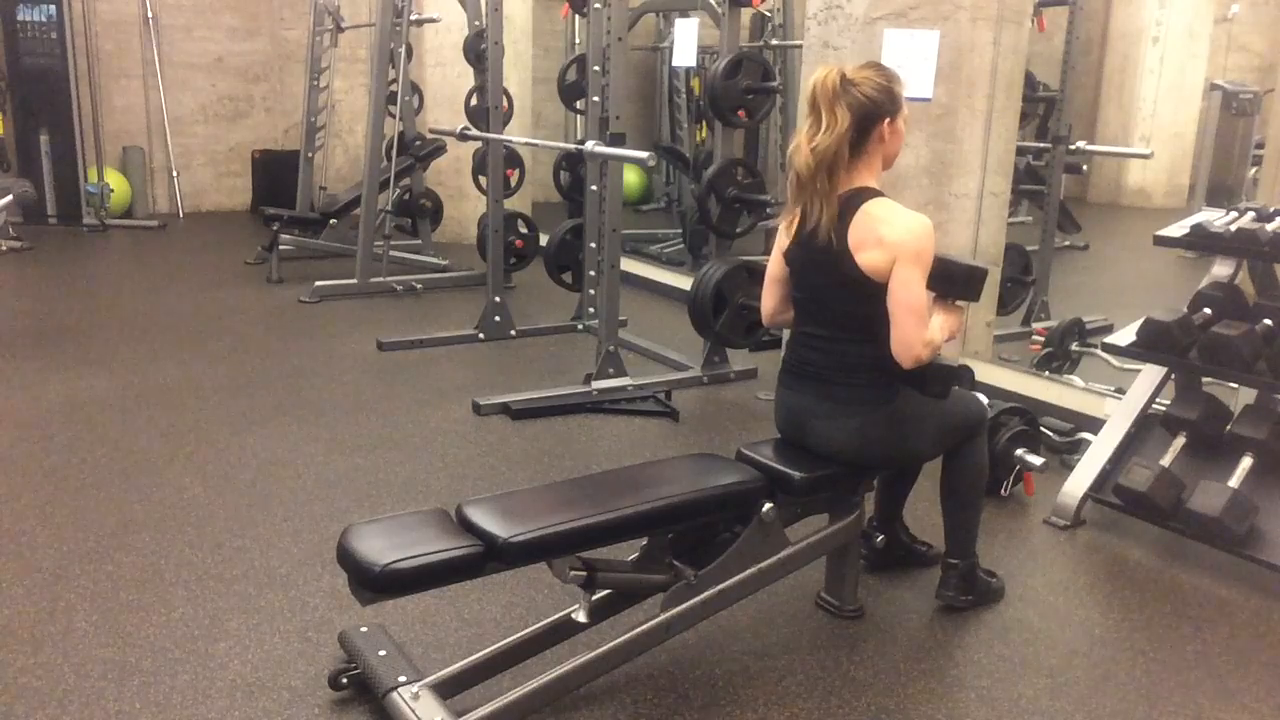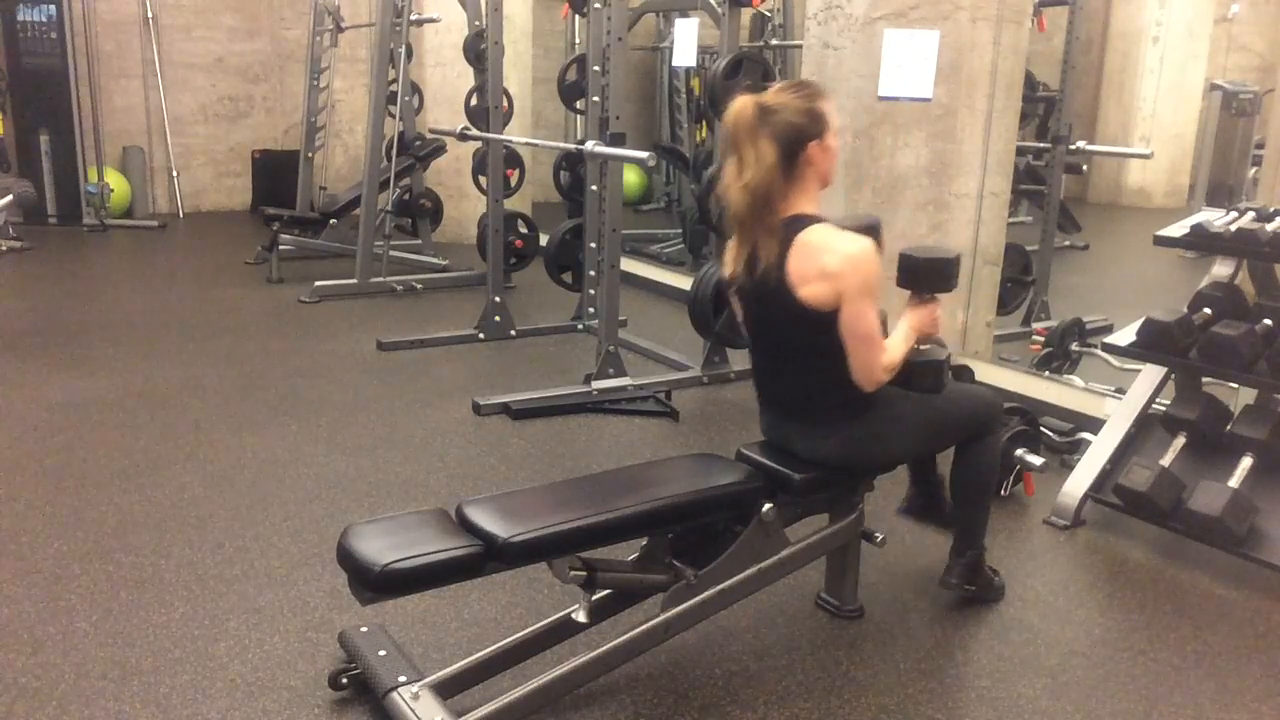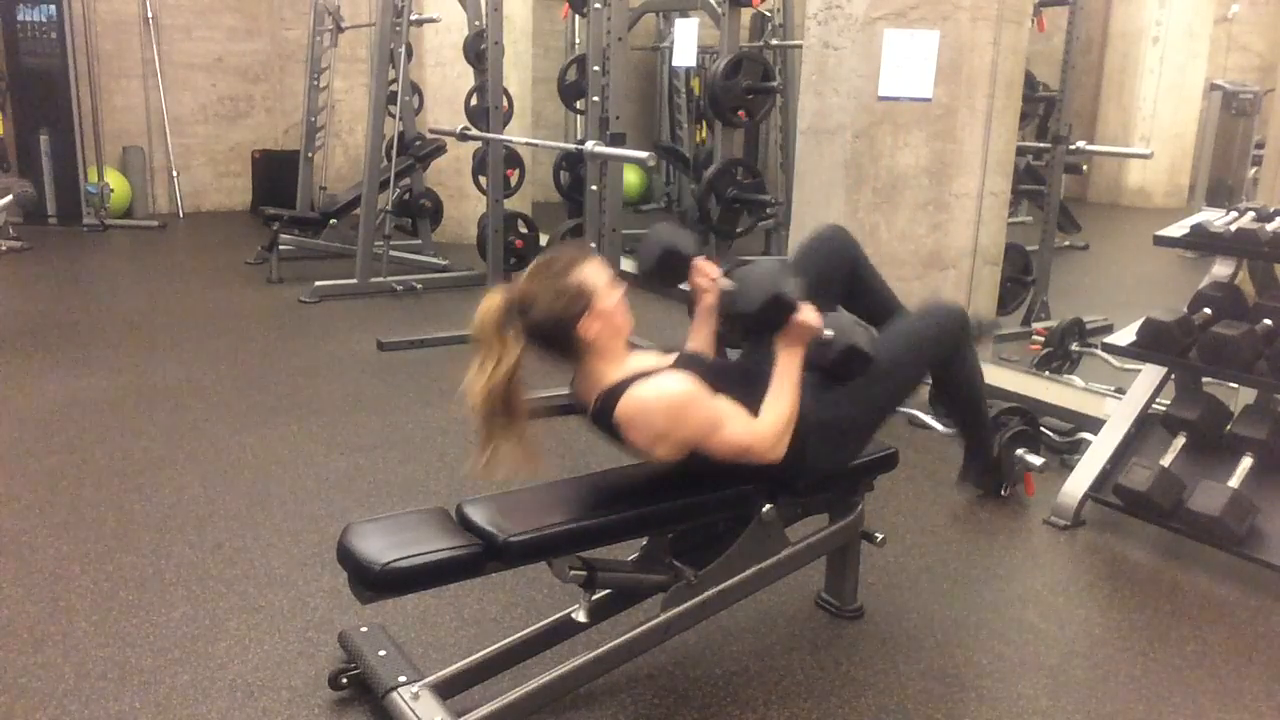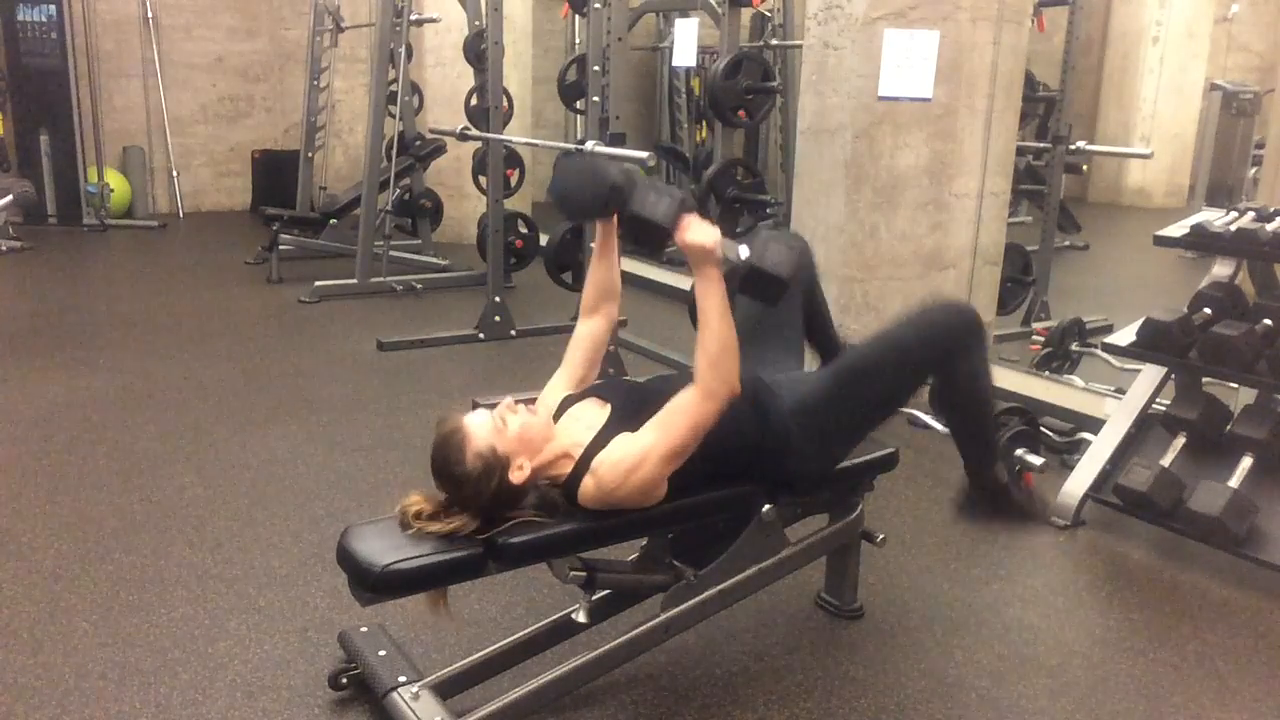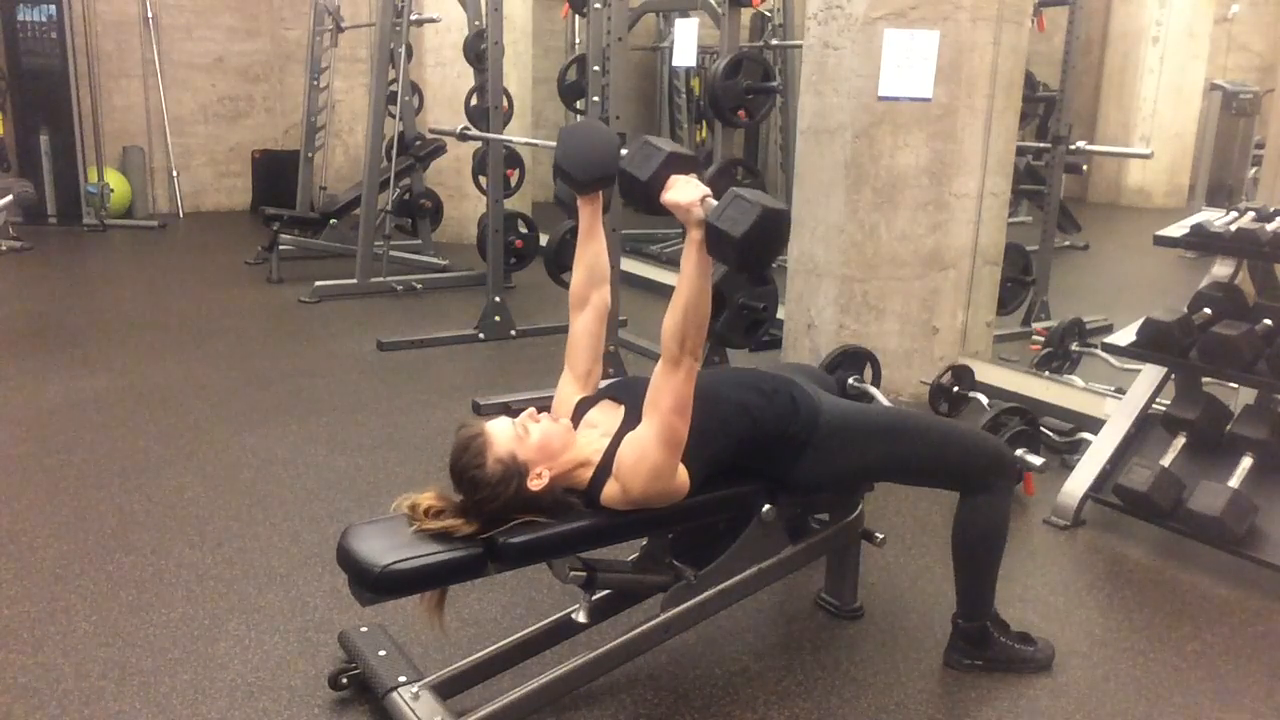
dt=0.7s
person 1, frame 1
left shoulder: (800, 210)
right shoulder: (904, 228)
left elbow: (773, 312)
right elbow: (909, 351)
right wrist: (946, 321)
left hip: (794, 409)
right hip: (857, 425)
left knee: (922, 404)
right knee: (969, 416)
left ankle: (886, 534)
right ankle: (961, 573)
person 1, frame 2
left shoulder: (742, 237)
right shoulder: (845, 251)
right elbow: (871, 374)
right wrist: (913, 324)
left hip: (779, 421)
right hip: (840, 435)
right knee: (983, 408)
left ankle: (926, 493)
right ankle: (968, 565)
person 1, frame 3
left shoulder: (601, 378)
right shoulder: (649, 405)
right elbow: (771, 445)
left wrist: (707, 306)
right wrist: (793, 349)
left hip: (760, 382)
right hip: (808, 431)
left knee: (834, 244)
right knee: (946, 322)
left ankle: (908, 331)
right ankle: (984, 460)
person 1, frame 4
left shoulder: (559, 409)
right shoulder: (611, 476)
left elbow: (597, 320)
right elbow: (719, 388)
left wrist: (605, 233)
right wrist: (708, 273)
left hip: (759, 390)
right hip: (787, 432)
right knee: (952, 324)
left ankle: (835, 355)
right ankle: (988, 482)
person 1, frame 5
left shoulder: (574, 412)
right shoulder: (634, 475)
left elbow: (589, 307)
right elbow: (682, 355)
left wrist: (589, 205)
right wrist: (696, 232)
right hip: (803, 437)
left knee: (824, 374)
right knee: (993, 465)
right ankle: (976, 634)
